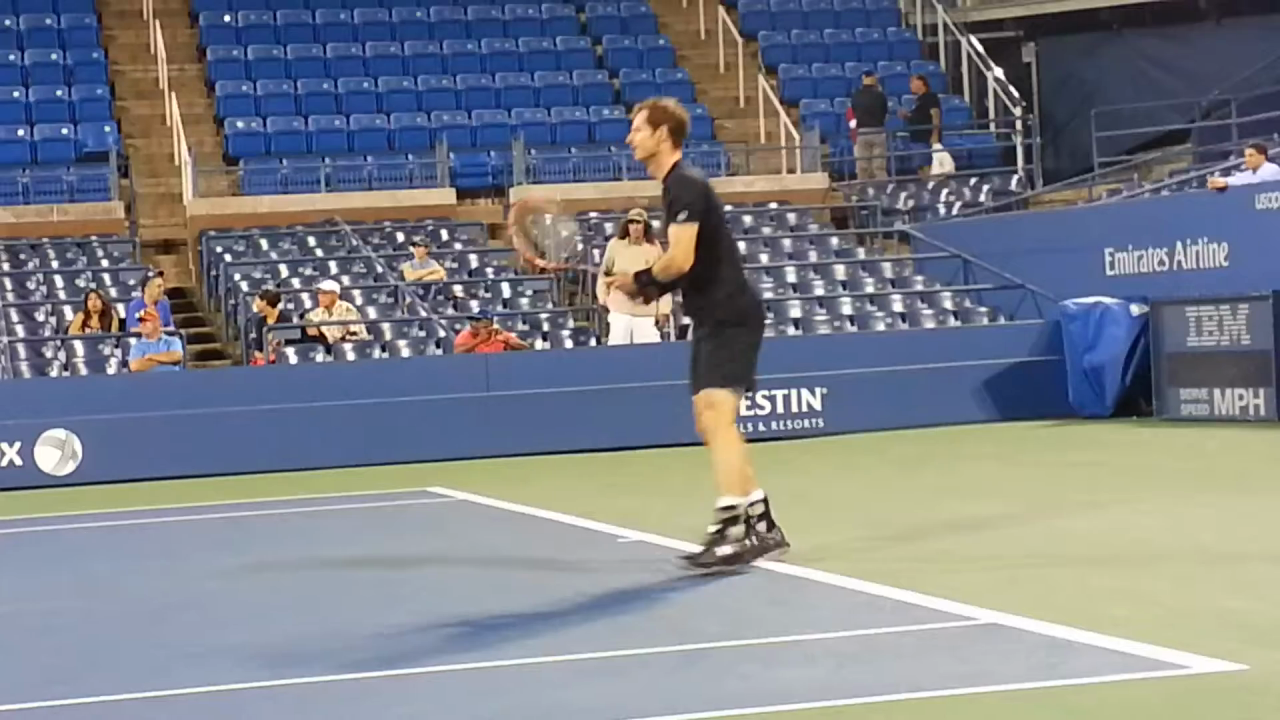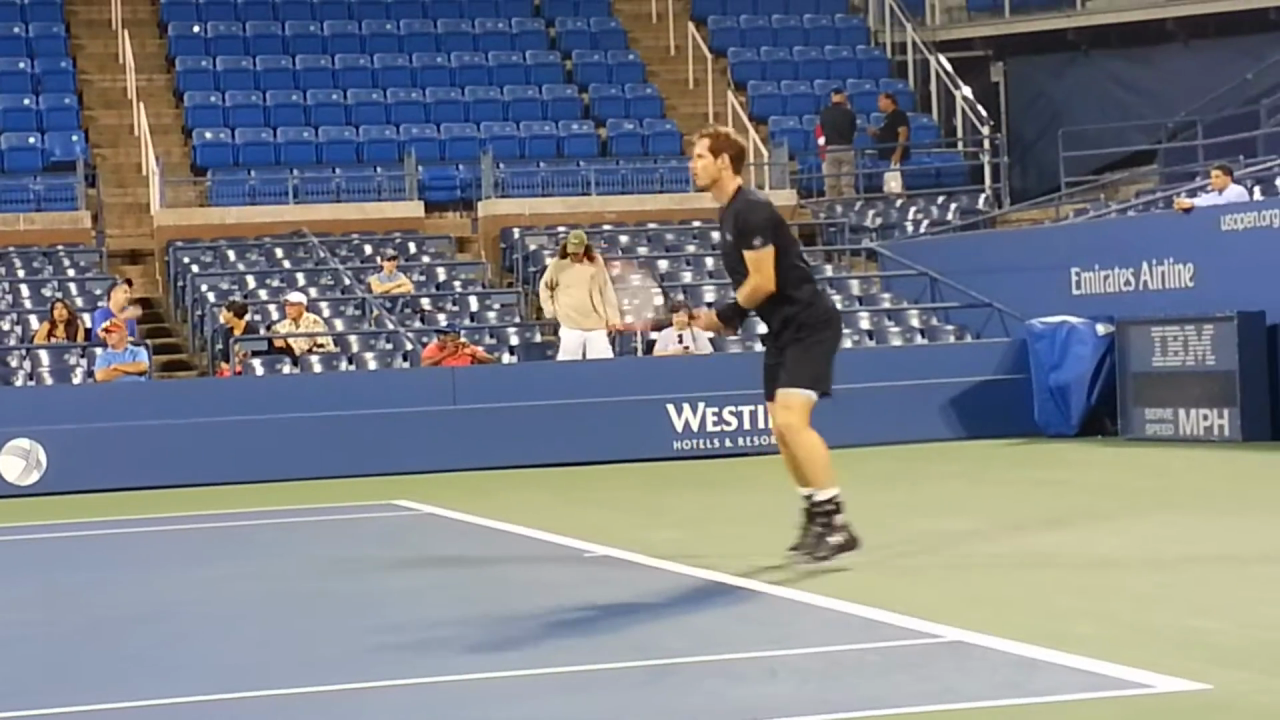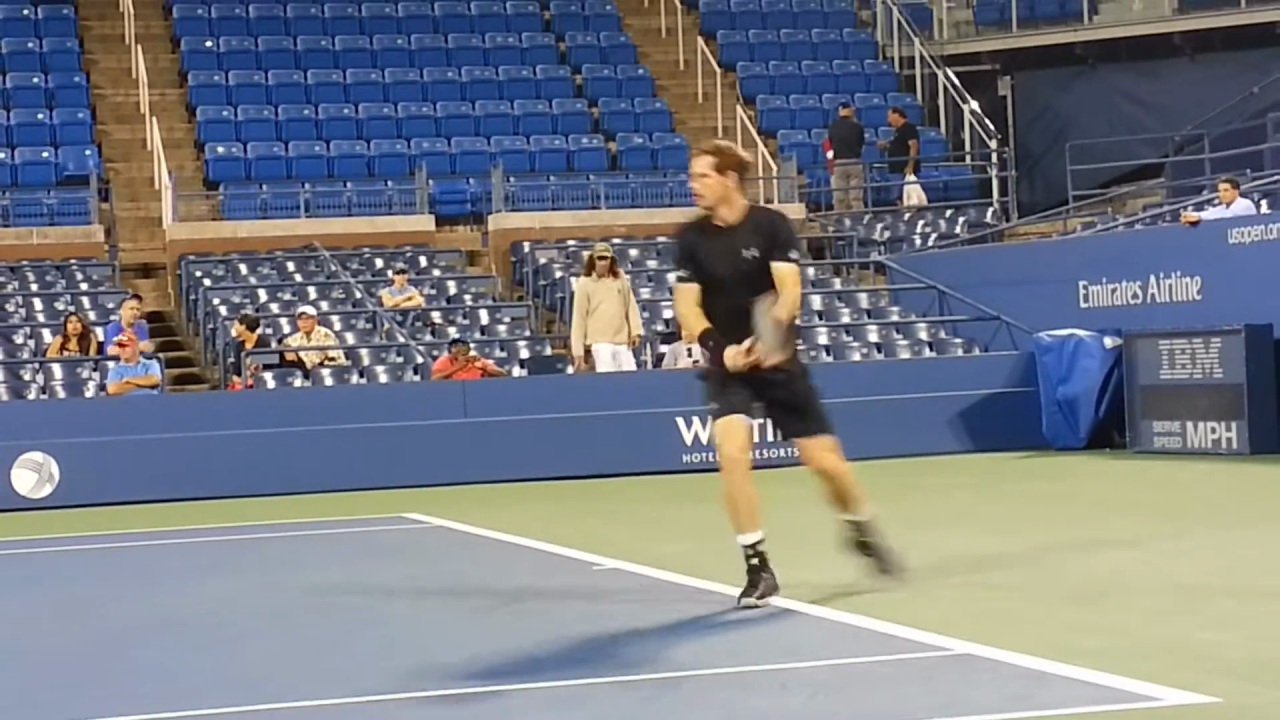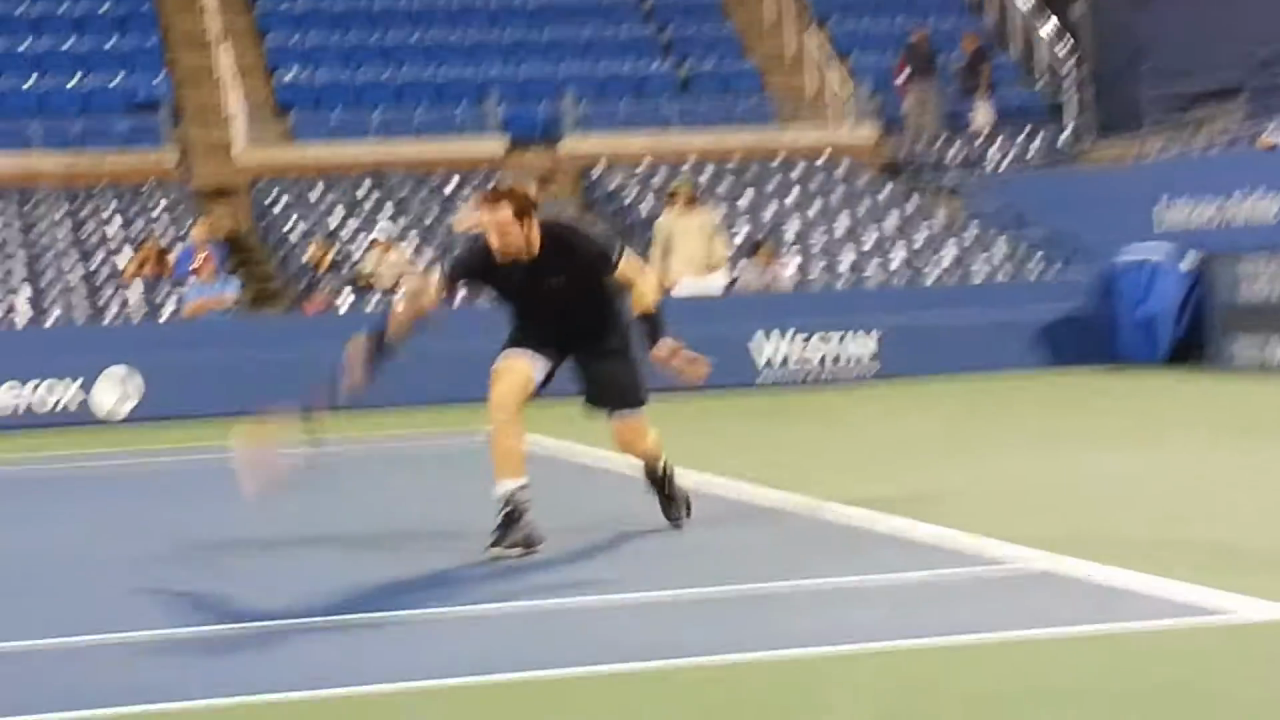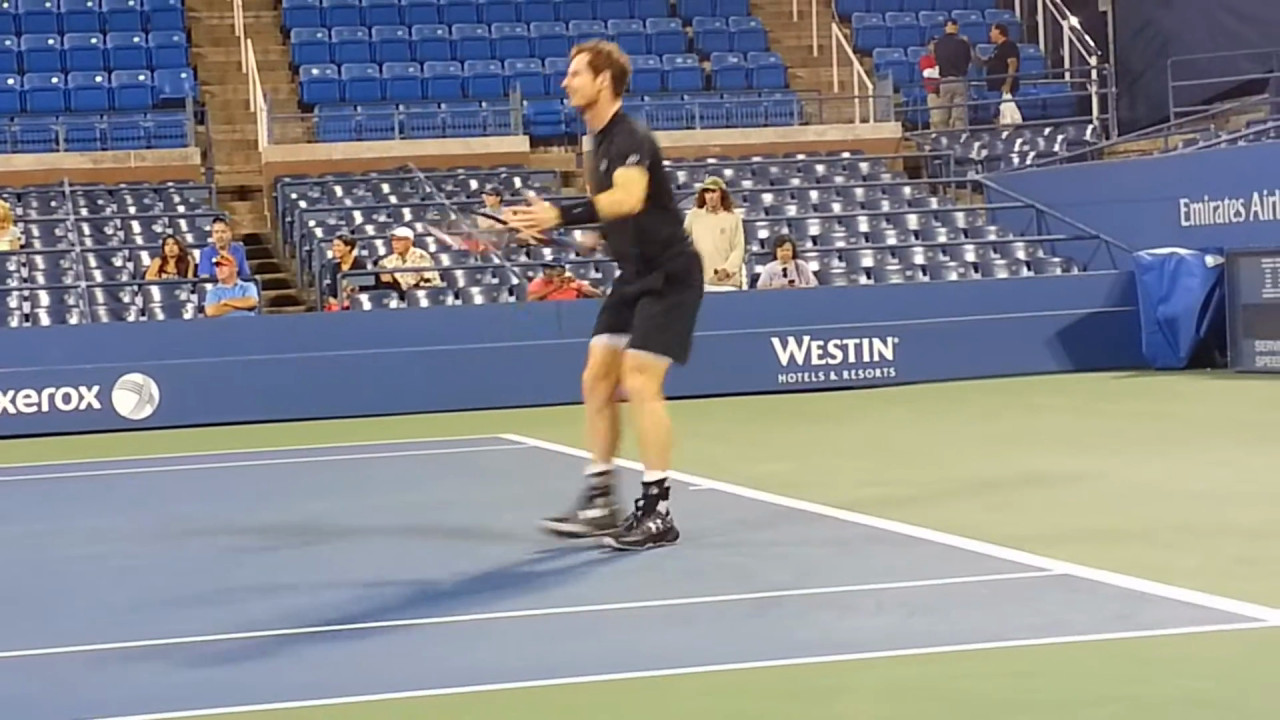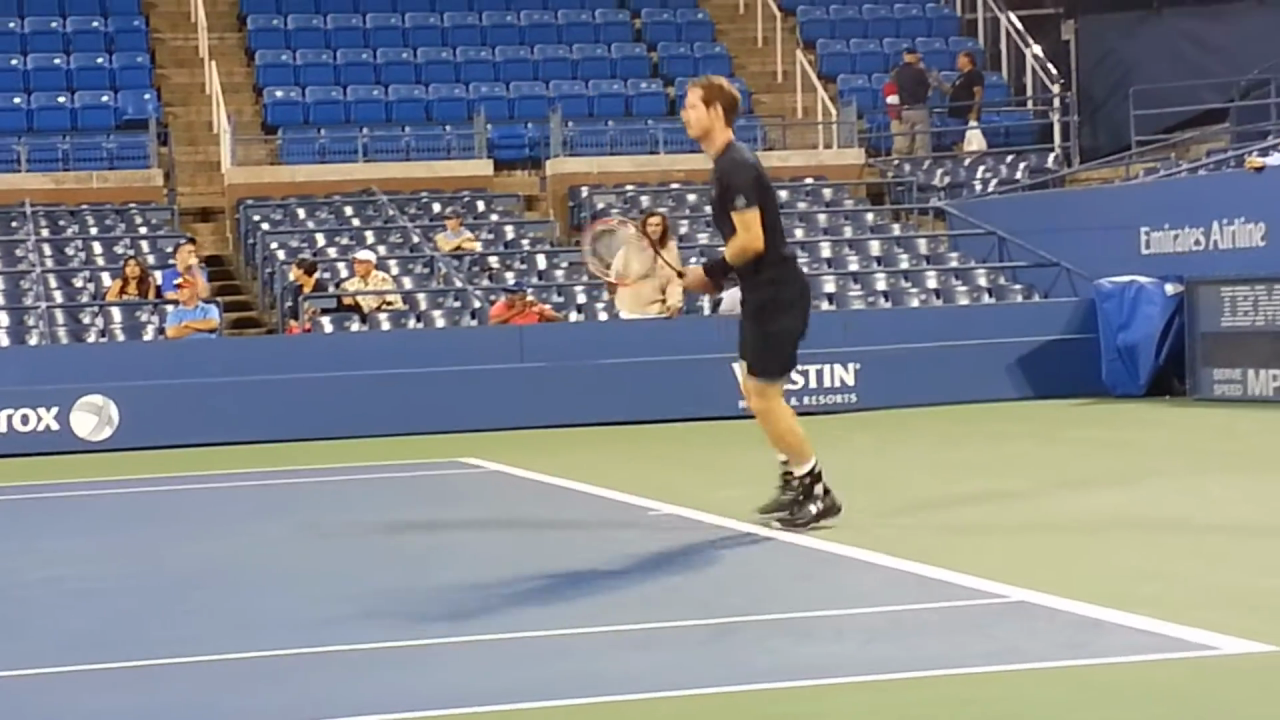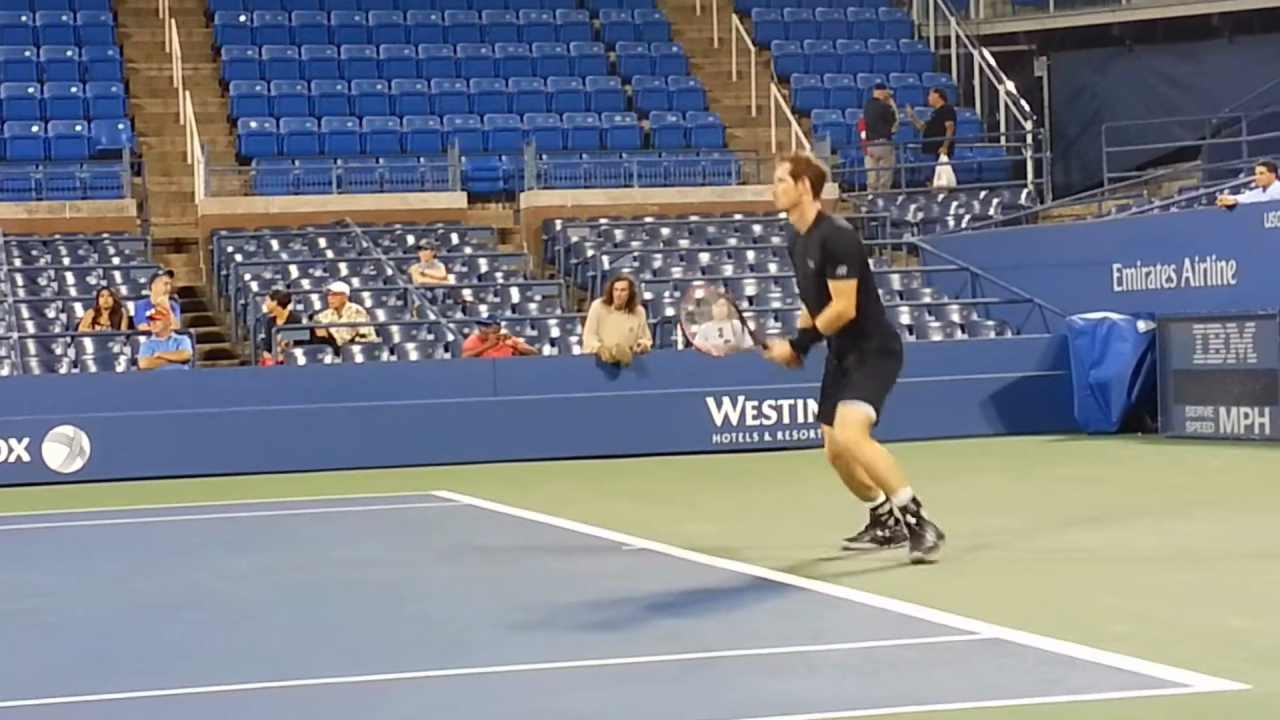
dt=0.7s
person 1, frame 1
left shoulder: (685, 184)
right shoulder: (677, 184)
left elbow: (681, 259)
left wrist: (639, 280)
right wrist: (651, 286)
left hip: (730, 317)
right hip: (715, 319)
left knee: (715, 415)
right knee: (713, 423)
left ankle: (727, 530)
right ankle: (760, 524)
person 1, frame 2
left shoulder: (752, 210)
right shoulder: (729, 212)
left elbow: (764, 282)
left wrist: (723, 314)
right wrist: (726, 315)
left hip: (810, 326)
right hip: (783, 329)
left knee: (790, 420)
right knee: (784, 429)
left ankle: (834, 518)
right ankle: (822, 517)
person 1, frame 3
left shoulder: (772, 226)
right shoulder: (692, 237)
left elbow: (790, 294)
right elbow: (688, 308)
right wrist: (719, 347)
left hip: (777, 363)
right hip: (729, 367)
left knee: (826, 463)
right knee: (732, 454)
left ankle: (862, 532)
right ankle: (757, 566)
person 1, frame 4
left shoulder: (572, 243)
right shoulder: (479, 255)
left elbow: (638, 276)
right elbow: (424, 296)
left wrist: (658, 339)
right wrist: (377, 343)
left hip: (598, 328)
right hip: (538, 331)
left knee: (633, 438)
right knee: (504, 395)
left ankle: (662, 477)
right ankle: (515, 519)
person 1, frame 5
left shoulder: (630, 134)
right shoulder: (601, 137)
left elbow: (628, 198)
left wrist: (560, 215)
left hip: (670, 277)
right hip: (633, 278)
left knee: (640, 385)
right knee: (597, 381)
left ankle: (657, 509)
right ankle: (598, 501)
person 1, frame 6
left shoulder: (736, 167)
right shoulder: (727, 164)
left elbow: (751, 240)
left wrist: (709, 272)
right wrist: (717, 272)
left hip: (776, 296)
right hip: (765, 295)
left knee: (761, 399)
right knee: (762, 394)
left ankle: (815, 493)
right ankle: (799, 486)
person 1, frame 7
left shoulder: (837, 236)
right shoulder: (797, 240)
left elbow: (845, 308)
left wrist: (798, 343)
right wrist: (798, 344)
left hip: (873, 350)
right hip: (843, 354)
left knee: (849, 435)
right knee: (837, 451)
left ankle: (917, 522)
right ankle: (884, 520)
